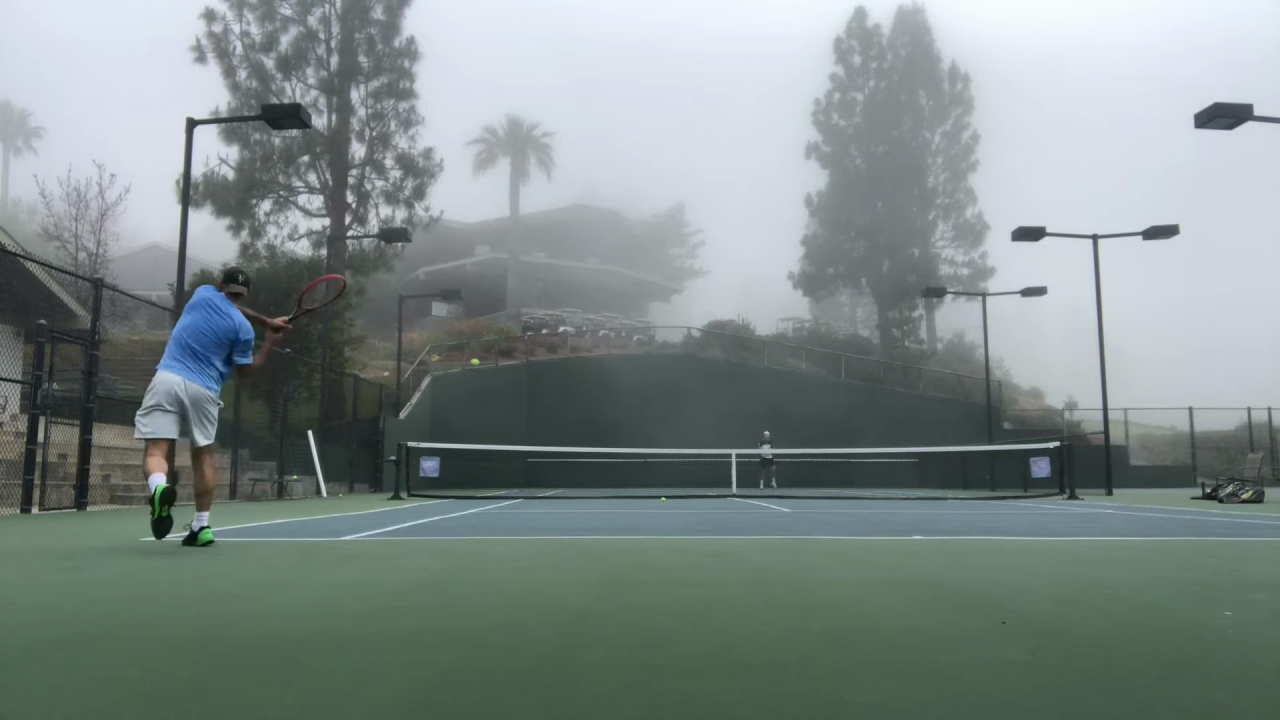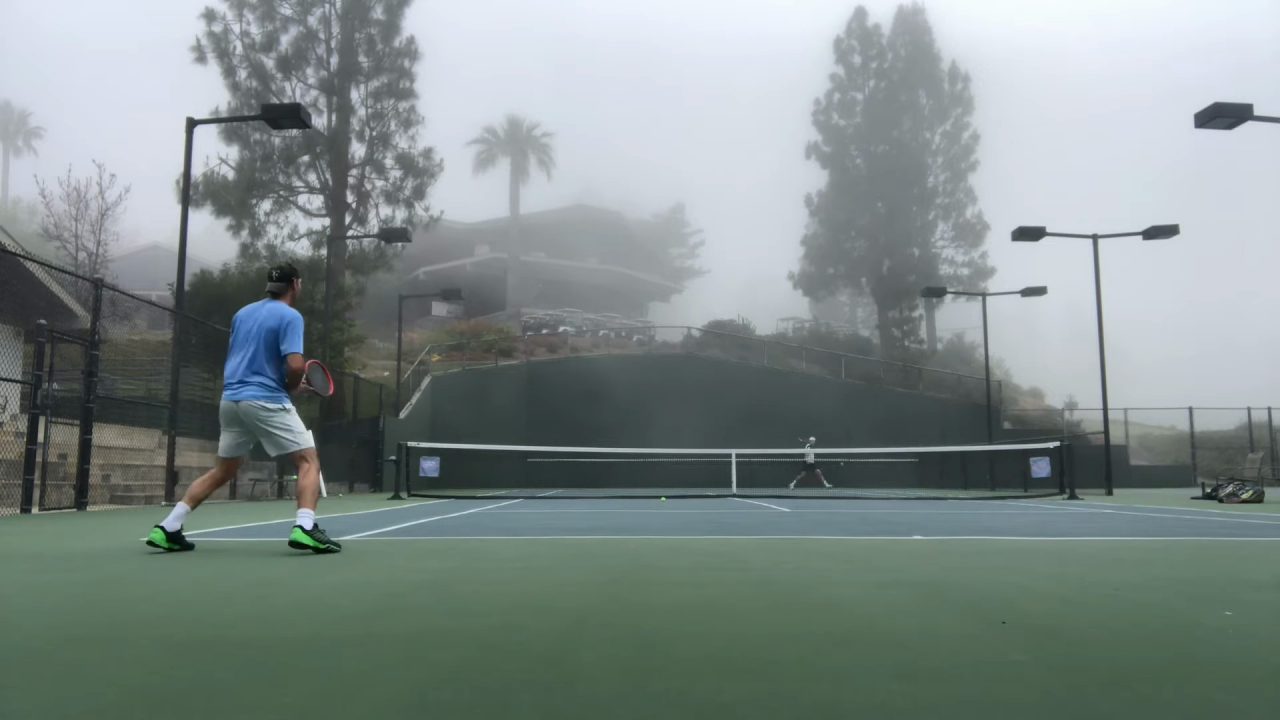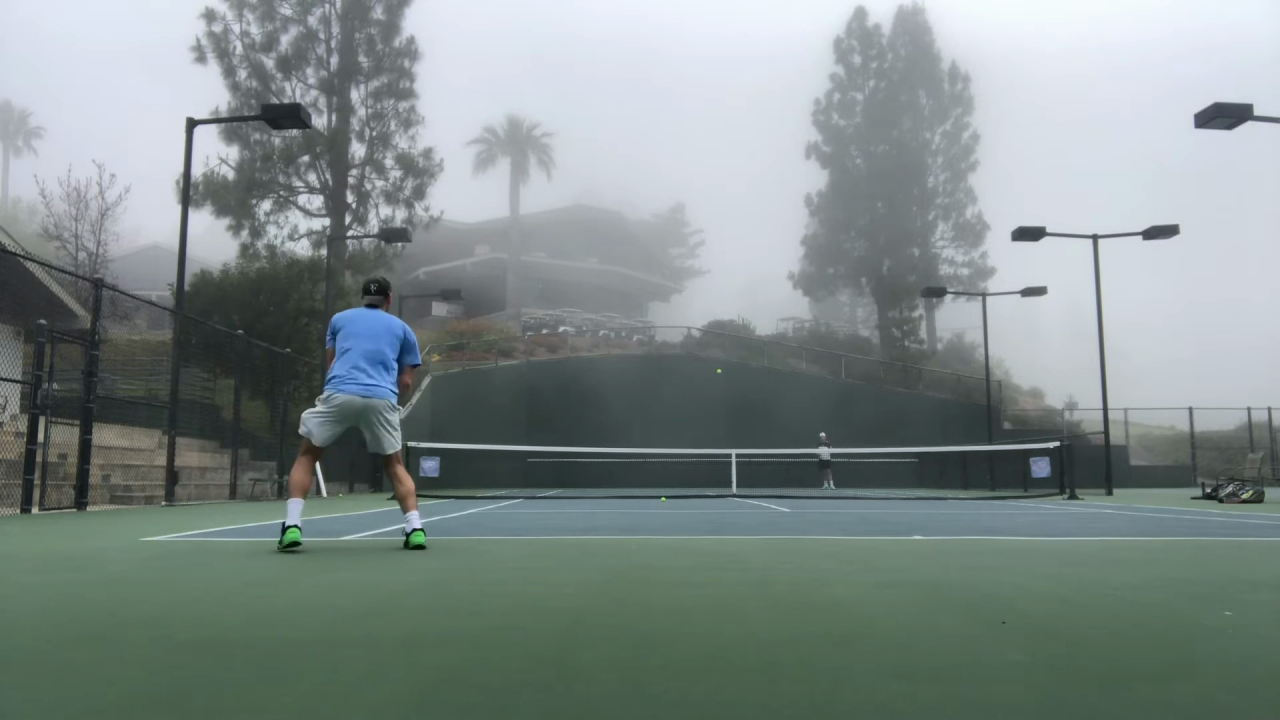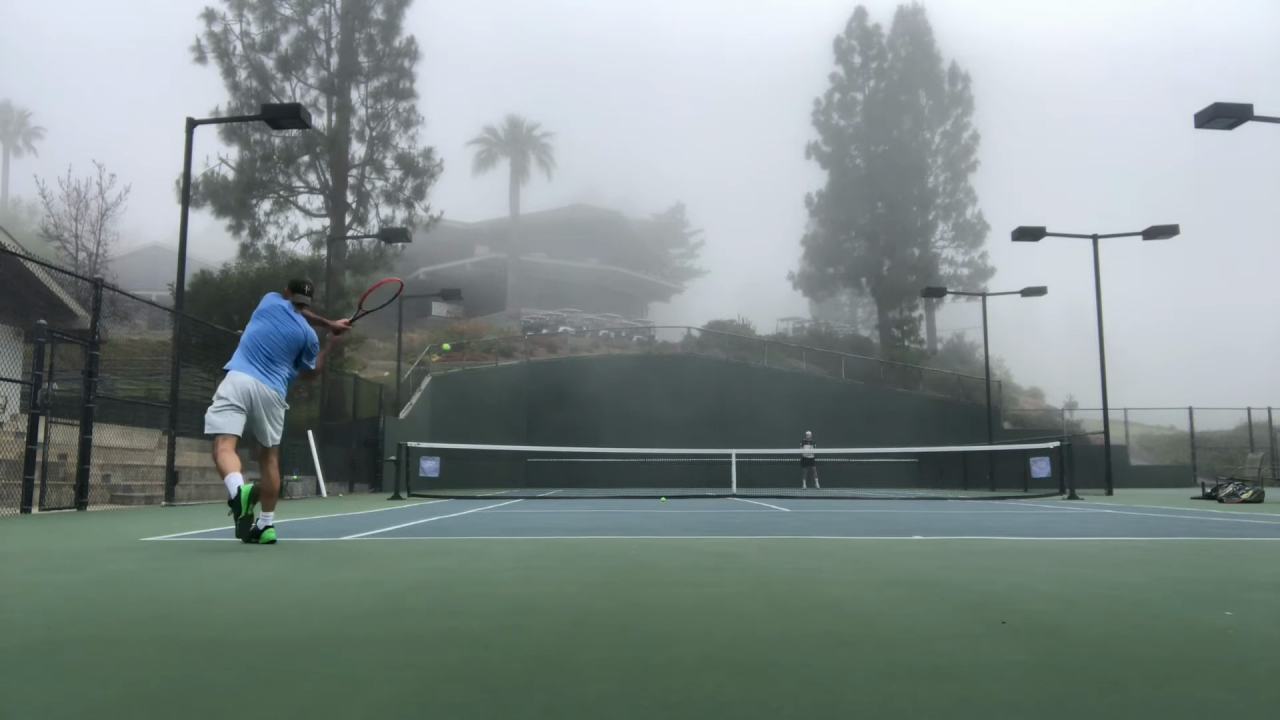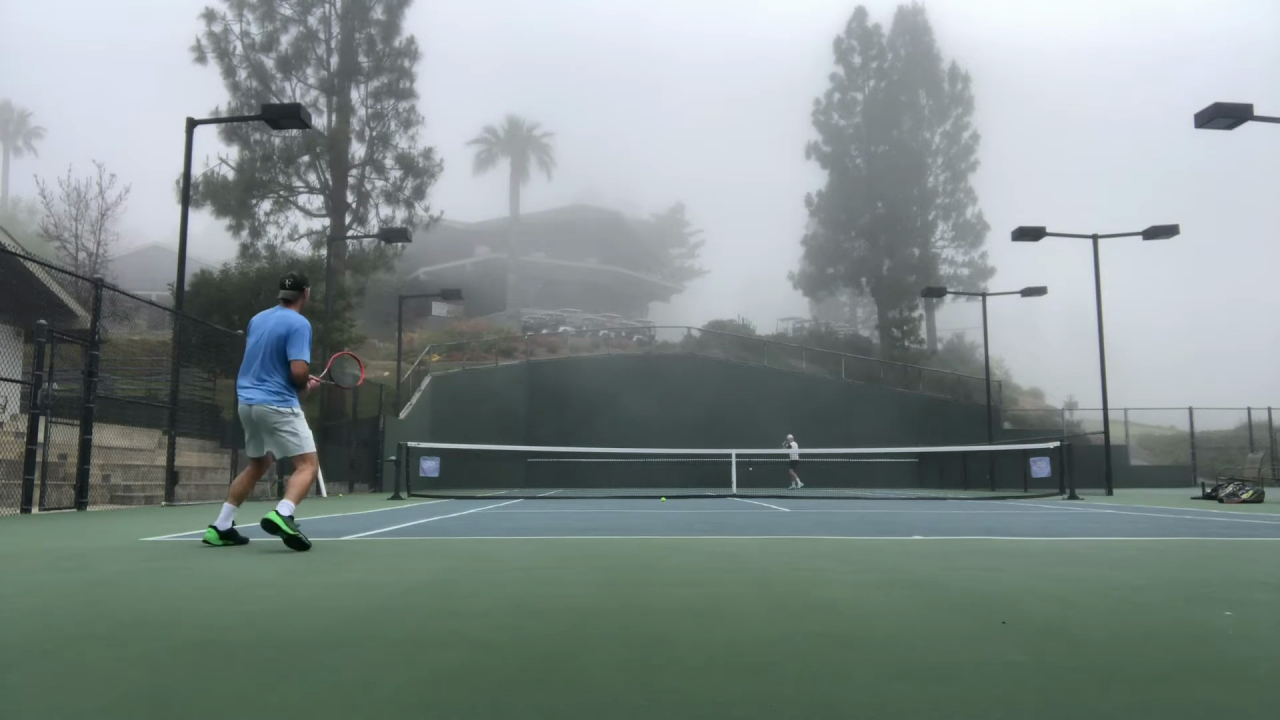
dt=1s
person 1, frame 1
left shoulder: (203, 293)
right shoulder: (243, 328)
right elbow: (244, 374)
left wrist: (266, 322)
right wrist: (271, 341)
left hip: (167, 380)
right hip: (204, 391)
left knee: (157, 452)
right knee: (202, 456)
left ankle: (160, 490)
right ankle: (201, 527)
person 1, frame 2
left shoulder: (243, 314)
right shoulder: (290, 316)
right elbow: (295, 366)
right wrist: (293, 384)
left hip: (231, 401)
right hip: (270, 403)
left knee: (222, 472)
right knee: (309, 462)
left ankle: (167, 528)
right ankle: (306, 528)
person 1, frame 3
left shoulder: (340, 318)
right shoulder: (402, 328)
right elbow: (407, 378)
left hip: (339, 394)
right hip: (382, 398)
left knee: (306, 457)
right knee: (395, 467)
left ankle: (292, 527)
right ankle: (415, 530)
person 1, frame 4
left shoulder: (270, 300)
right shoulder: (309, 335)
right elbow: (309, 375)
left wrist: (328, 323)
right wrist: (328, 343)
left hip: (238, 380)
right hip: (271, 392)
left knee: (224, 448)
right knee: (268, 458)
left ankle: (239, 492)
right ankle: (266, 526)
person 1, frame 5
left shoulder: (257, 319)
right shoulder: (299, 324)
right elbow: (299, 371)
right wrist: (304, 385)
left hip: (246, 402)
right hip: (278, 405)
left knee: (259, 465)
right knee: (307, 466)
left ankle: (220, 527)
right ankle: (279, 518)
